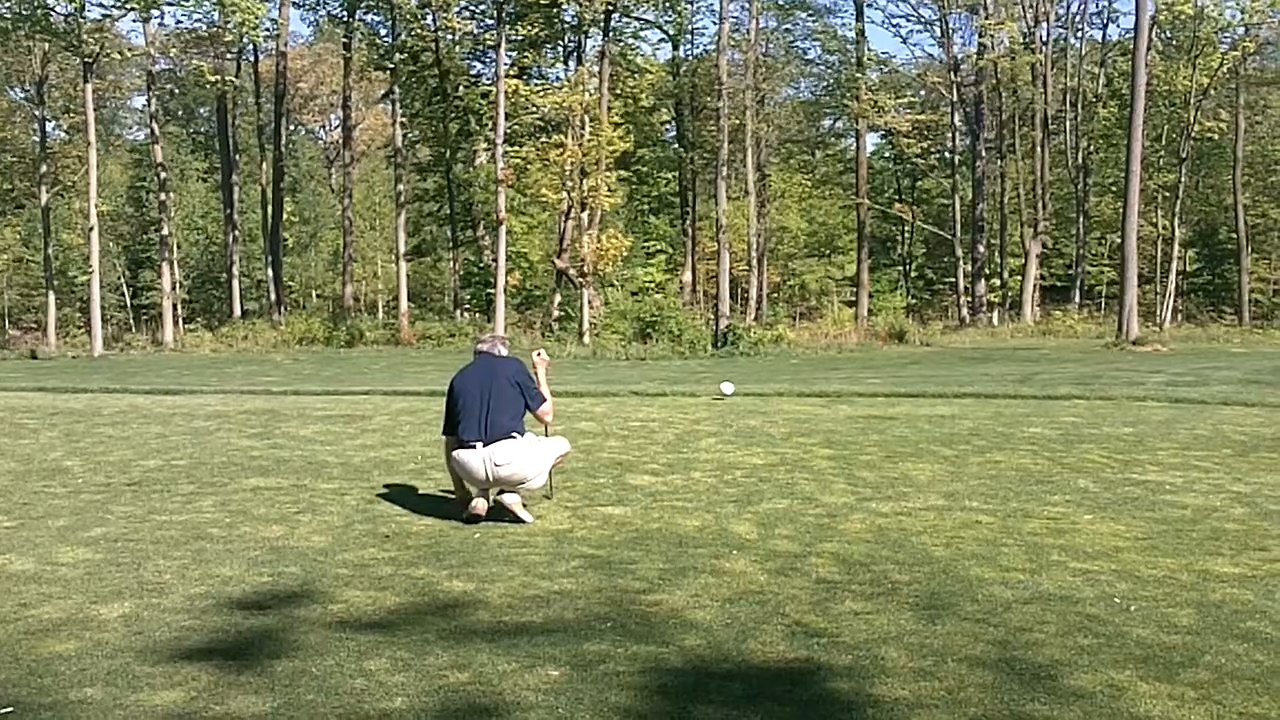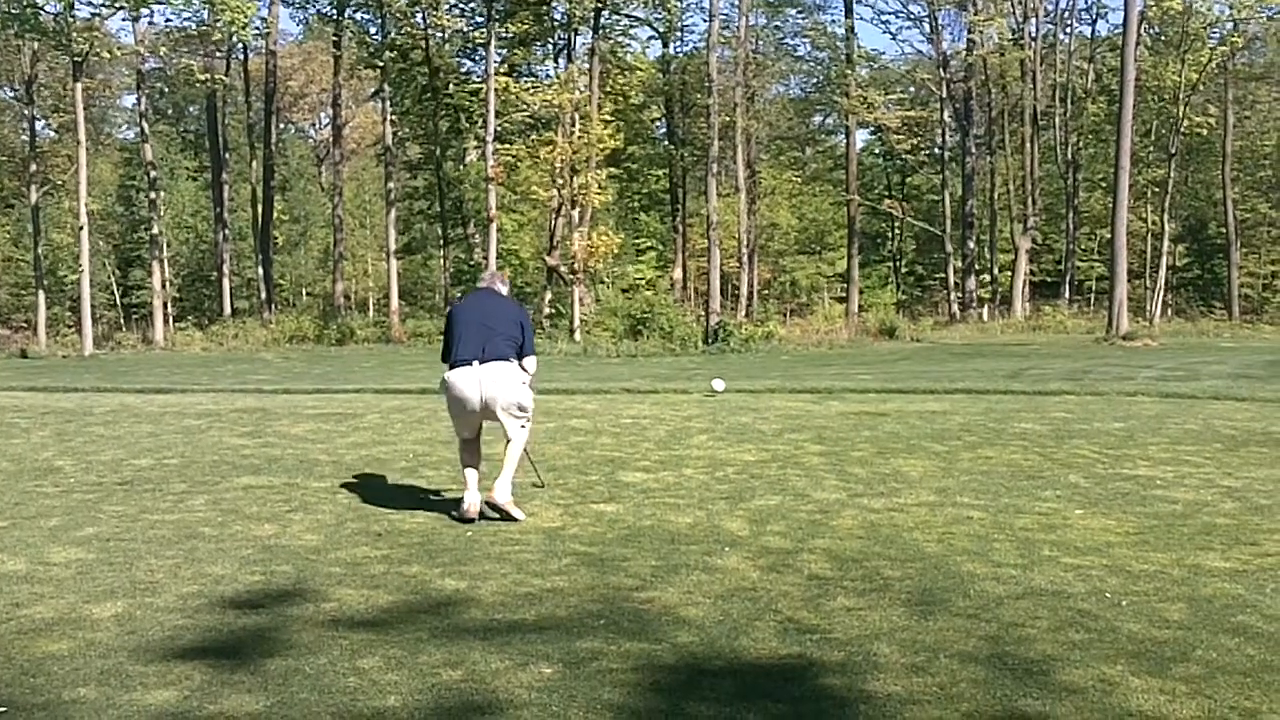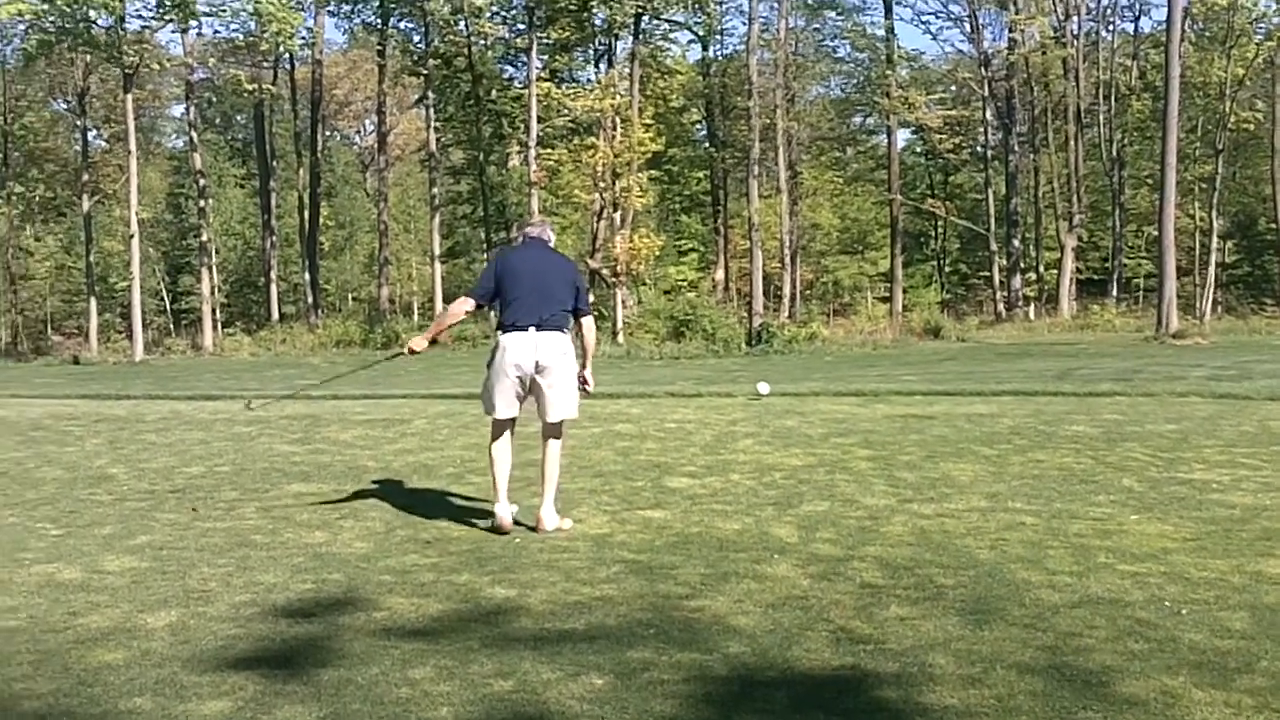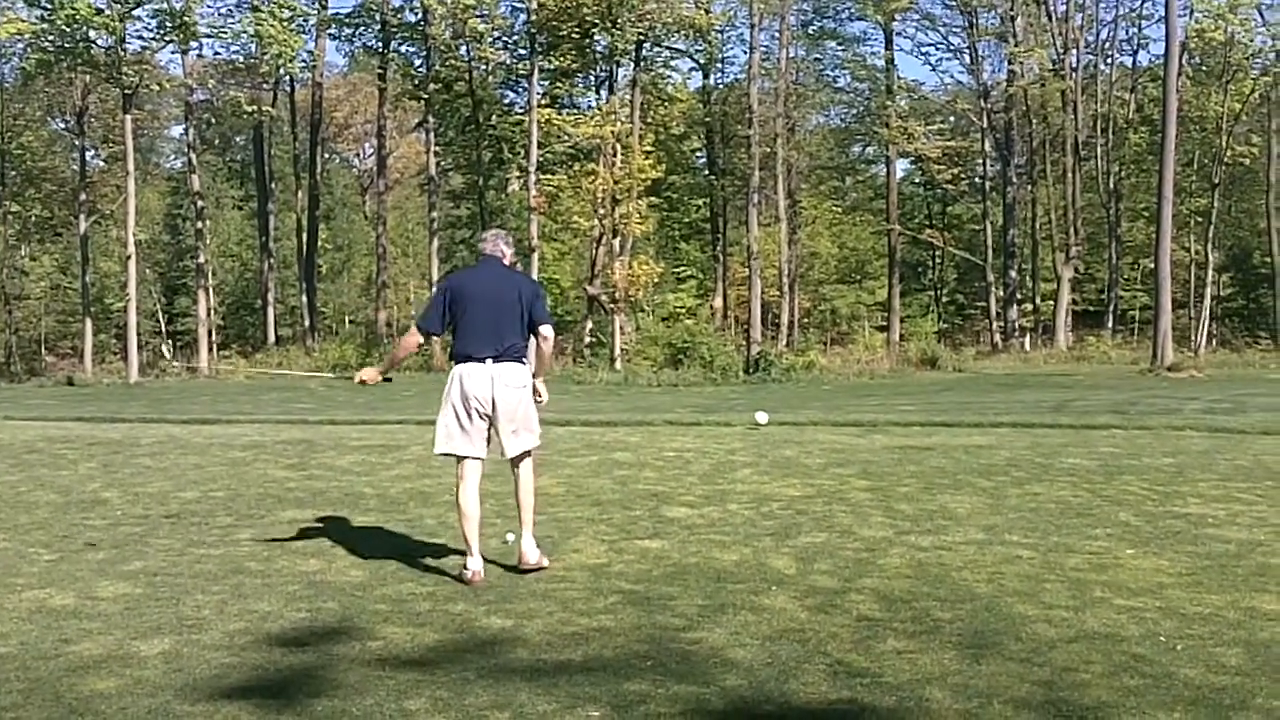
dt=0.7s
person 1, frame 1
left shoulder: (460, 378)
right shoulder: (513, 366)
left elbow: (450, 444)
right elbow: (546, 416)
left wrist: (459, 487)
right wrist: (541, 372)
left hip: (470, 467)
right hip: (510, 459)
right knee: (562, 445)
left ankle: (480, 498)
right ankle: (511, 492)
person 1, frame 2
left shoulder: (457, 308)
right shoulder: (516, 309)
right elbow: (529, 367)
right wrist: (519, 394)
left hip: (460, 380)
right hip: (502, 377)
left knee: (468, 434)
right knee: (521, 423)
left ankle: (471, 498)
right ankle: (502, 490)
person 1, frame 3
left shoulder: (504, 259)
right shoulder: (568, 266)
left elbow: (465, 305)
right elbow: (587, 323)
left wrist: (427, 335)
right wrist: (586, 367)
left hip: (513, 346)
right hip: (556, 346)
left knee: (501, 431)
right knee: (553, 434)
left ankle: (502, 507)
right ankle: (547, 513)
person 1, frame 4
left shoulder: (457, 281)
right shoulder: (526, 284)
left elbow: (417, 335)
right elbow: (546, 335)
left wrist: (382, 370)
right wrist: (539, 379)
left hip: (468, 377)
right hip: (512, 377)
left knee: (468, 474)
right knee: (523, 461)
left ankle: (473, 561)
right ankle: (528, 546)
